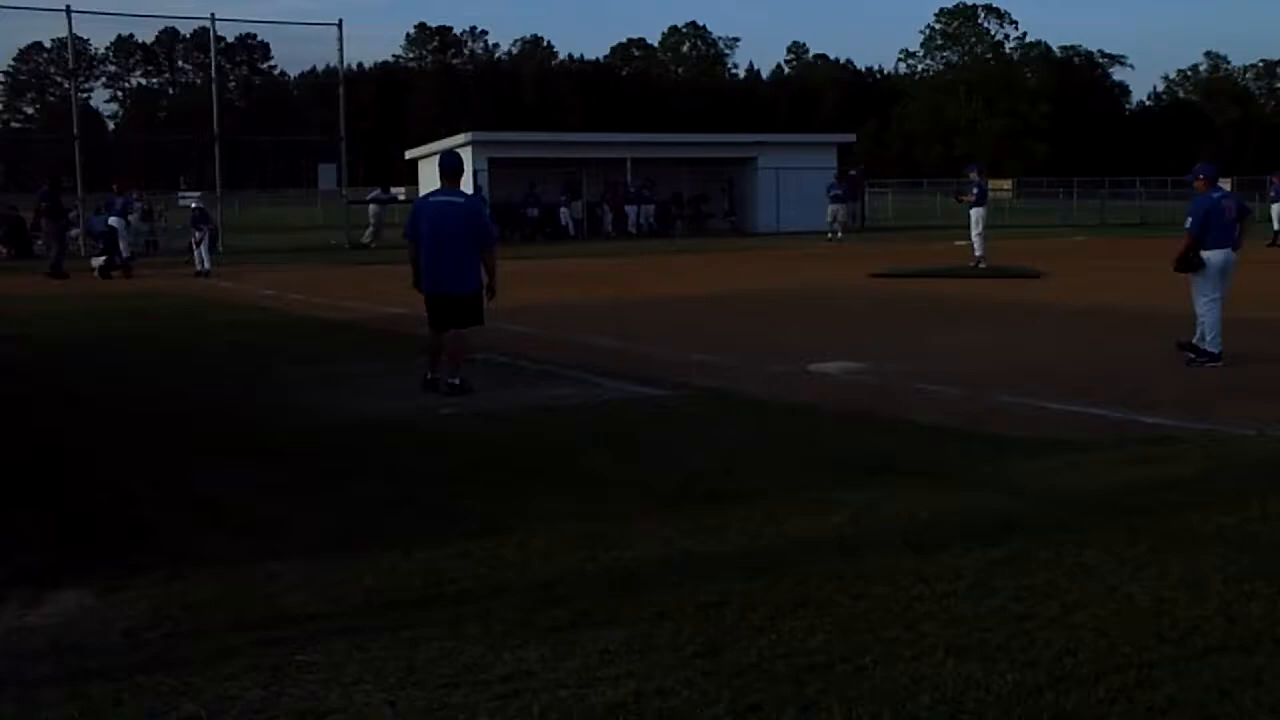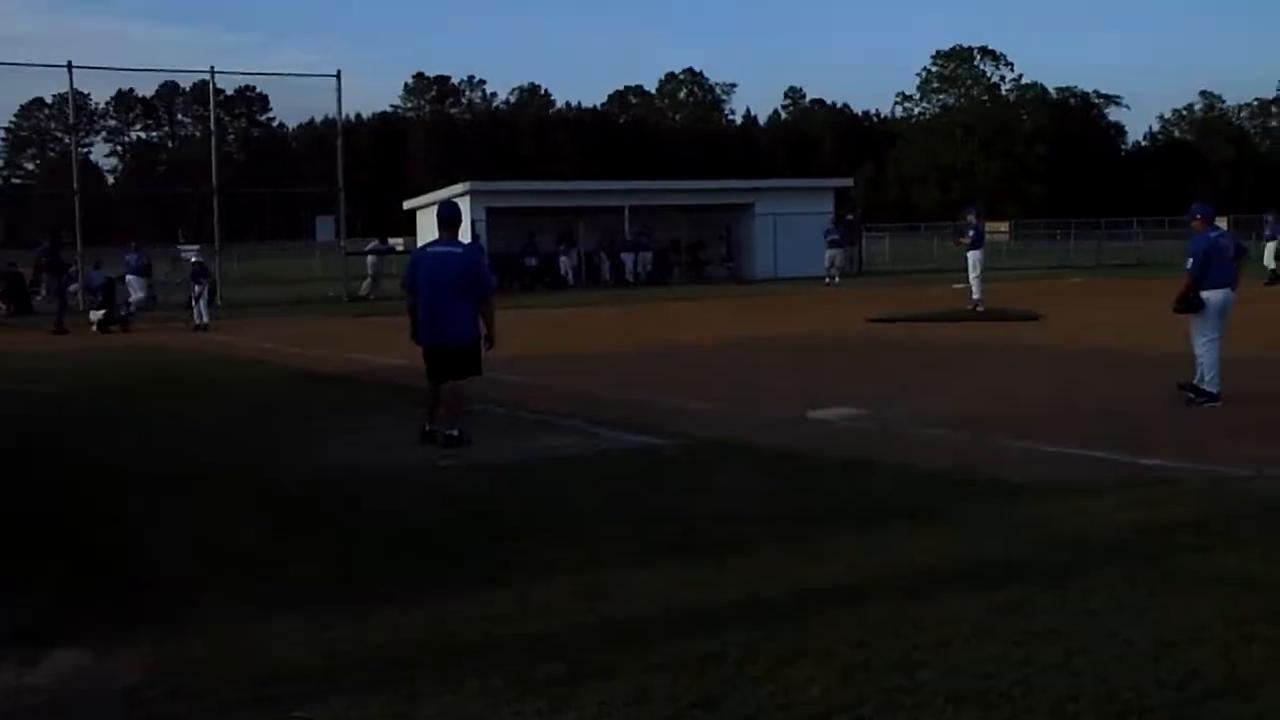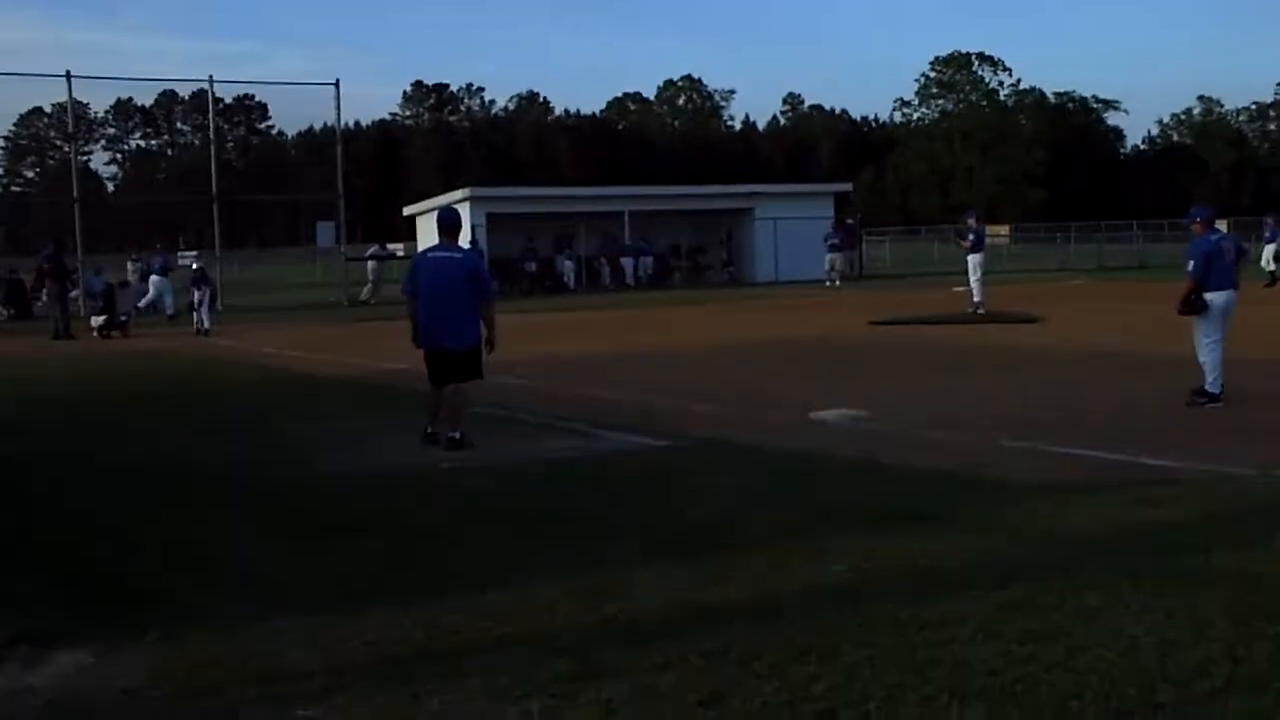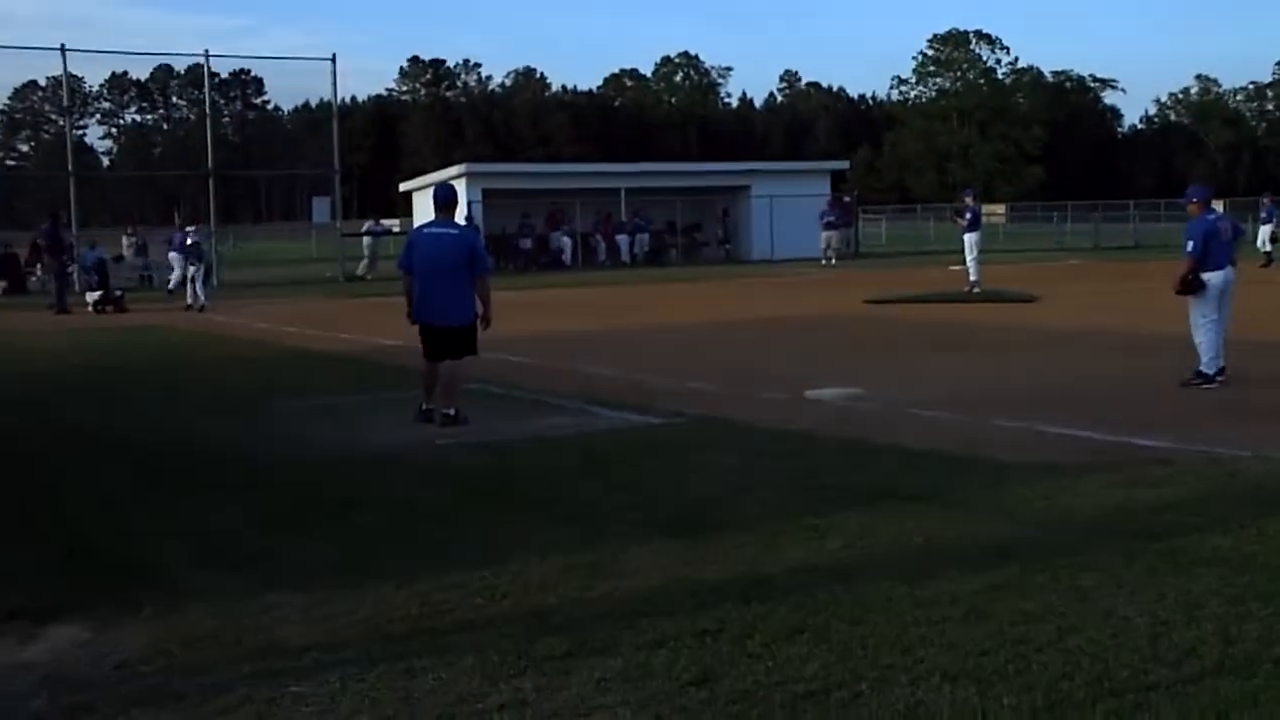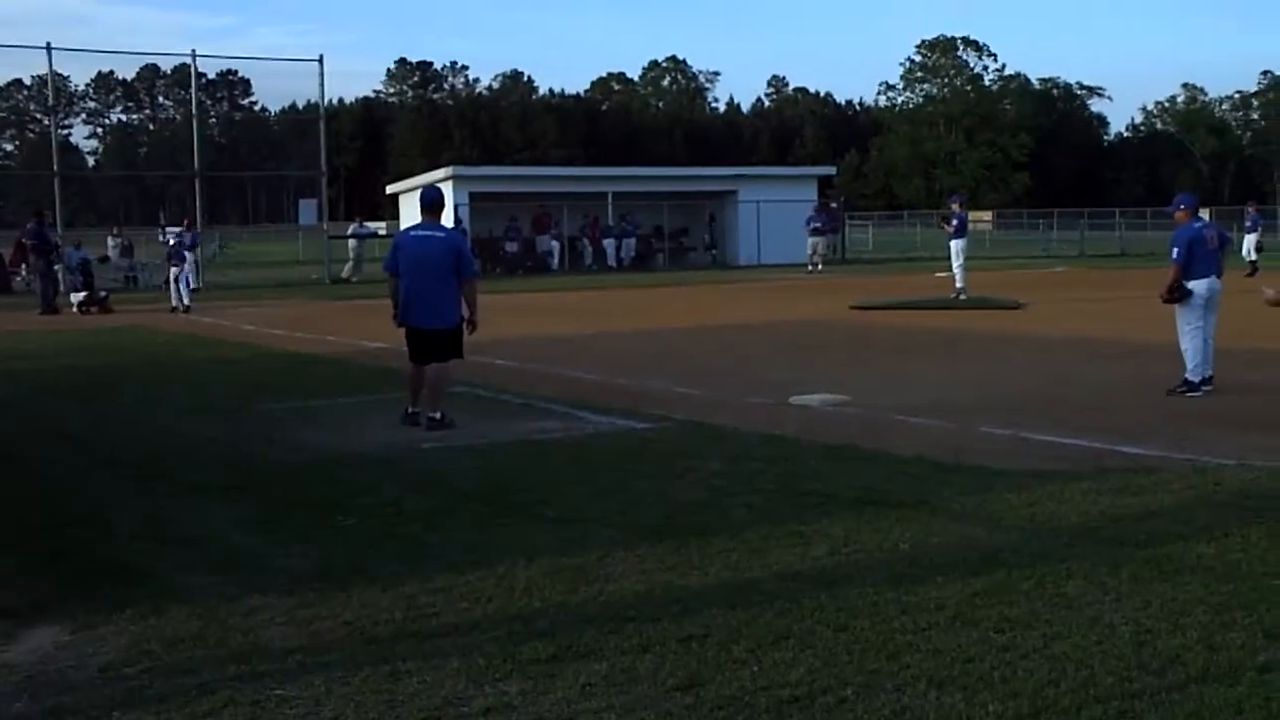
dt=0.2s
person 1, frame 1
left shoulder: (421, 204)
right shoulder: (473, 205)
left elbow: (413, 245)
right elbow: (487, 248)
left wrist: (416, 274)
right wrist: (491, 279)
left hip: (432, 280)
right hip: (465, 282)
left knee: (436, 328)
right knee: (458, 329)
left ankle: (432, 376)
right ankle: (453, 380)
person 1, frame 2
left shoulder: (419, 255)
right shoulder: (471, 256)
left elbow: (410, 295)
right elbow: (485, 298)
left wrist: (414, 326)
right wrist: (490, 329)
left hip: (430, 332)
right hip: (463, 332)
left knee: (434, 380)
right knee: (456, 380)
left ankle: (430, 428)
right ankle: (452, 432)
person 1, frame 3
left shoulder: (420, 260)
right shoulder: (472, 261)
left elbow: (411, 300)
right elbow: (485, 302)
left wrist: (415, 329)
right wrist: (491, 332)
left hip: (432, 335)
right hip: (464, 336)
left knee: (437, 383)
right knee: (457, 383)
left ankle: (432, 431)
right ankle: (454, 435)
person 1, frame 4
left shoulder: (415, 236)
right shoulder: (468, 236)
left elbow: (407, 276)
right elbow: (481, 278)
left wrist: (410, 305)
right wrist: (486, 308)
left hip: (427, 311)
right hip: (459, 312)
left knee: (431, 359)
right knee: (453, 359)
left ankle: (427, 407)
right ankle: (449, 411)
person 1, frame 5
left shoulder: (402, 238)
right shoulder: (455, 239)
left elbow: (393, 278)
right elbow: (467, 281)
left wrist: (396, 307)
right wrist: (473, 311)
left hip: (413, 314)
right hip: (445, 316)
left knee: (417, 362)
right knee: (439, 362)
left ankle: (412, 410)
right ankle: (435, 415)
person 2, frame 1
left shoulder: (1200, 201)
right shoulder: (1230, 198)
left elbow: (1191, 235)
right elbow: (1246, 215)
left wrist: (1180, 256)
right wrist: (1238, 240)
left hip: (1208, 256)
right hip: (1229, 254)
left knee: (1207, 304)
right knee: (1212, 302)
left ankle: (1212, 352)
right ankle: (1200, 344)
person 2, frame 2
left shoulder: (1199, 241)
right shoulder: (1227, 237)
left elbow: (1192, 276)
right elbow: (1242, 254)
left wrist: (1179, 297)
right wrist: (1235, 279)
left hip: (1207, 296)
right hip: (1227, 293)
left knee: (1205, 344)
right knee: (1211, 342)
left ankle: (1211, 392)
right ankle: (1200, 384)
person 2, frame 3
left shoulder: (1199, 245)
right shoulder: (1227, 239)
left elbow: (1193, 279)
right elbow: (1241, 255)
left wrist: (1182, 300)
right wrist: (1234, 279)
left hip: (1210, 298)
right hip: (1228, 294)
left knee: (1208, 345)
right knee: (1214, 343)
left ankle: (1213, 393)
right ankle: (1214, 386)
person 2, frame 4
left shoulder: (1197, 225)
right shoulder: (1224, 219)
left elbow: (1192, 259)
right elbow: (1238, 234)
left wrist: (1180, 280)
right wrist: (1231, 258)
left hip: (1207, 278)
right hip: (1227, 274)
left knee: (1204, 326)
right knee: (1218, 324)
left ankle: (1208, 373)
right ankle: (1218, 367)
person 2, frame 5
left shoulder: (1182, 233)
right shoulder: (1211, 228)
left elbow: (1177, 266)
right elbow: (1226, 243)
left wrist: (1167, 288)
right wrist: (1219, 269)
left hip: (1193, 286)
right hip: (1213, 283)
left knee: (1190, 334)
right knee: (1207, 333)
left ankle: (1193, 381)
right ankle: (1206, 376)
